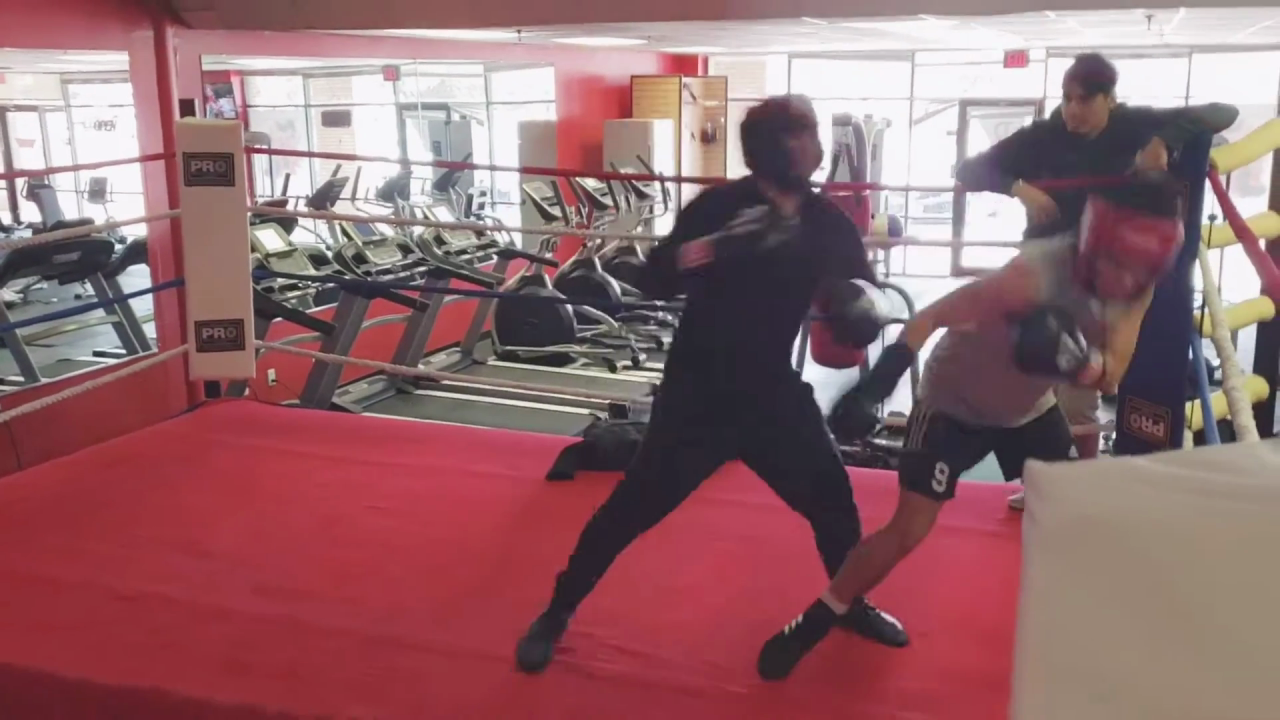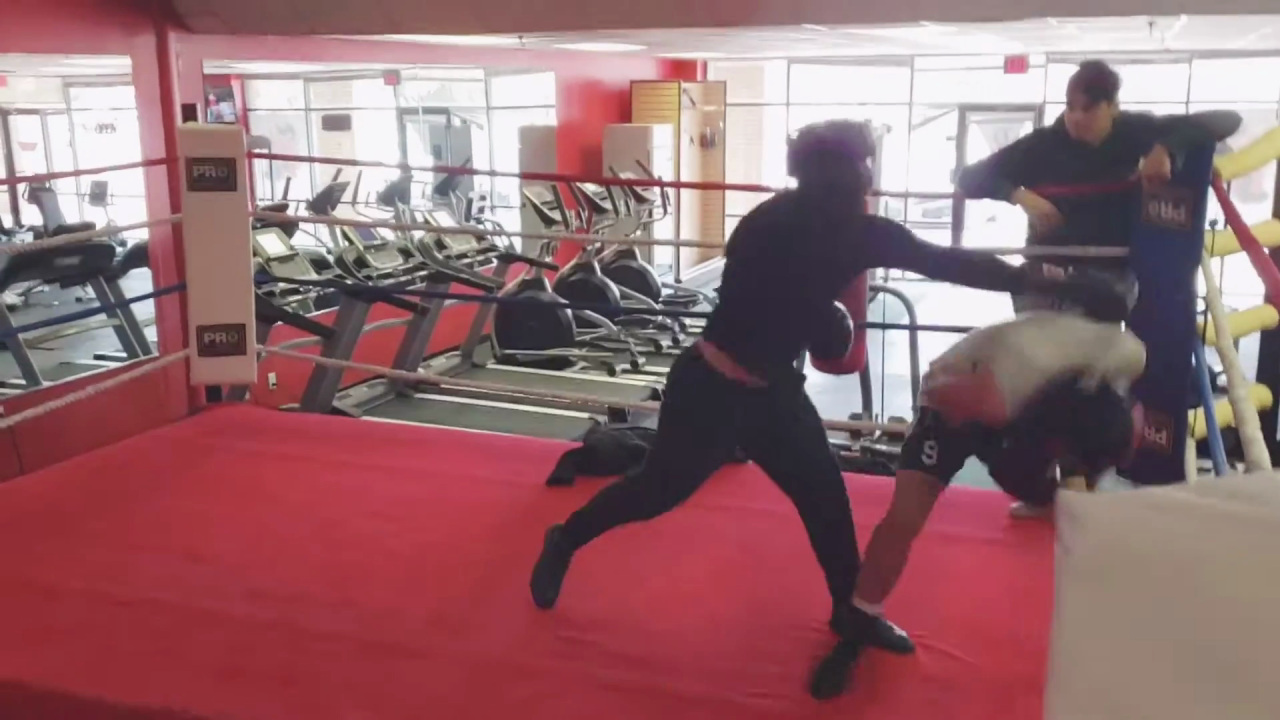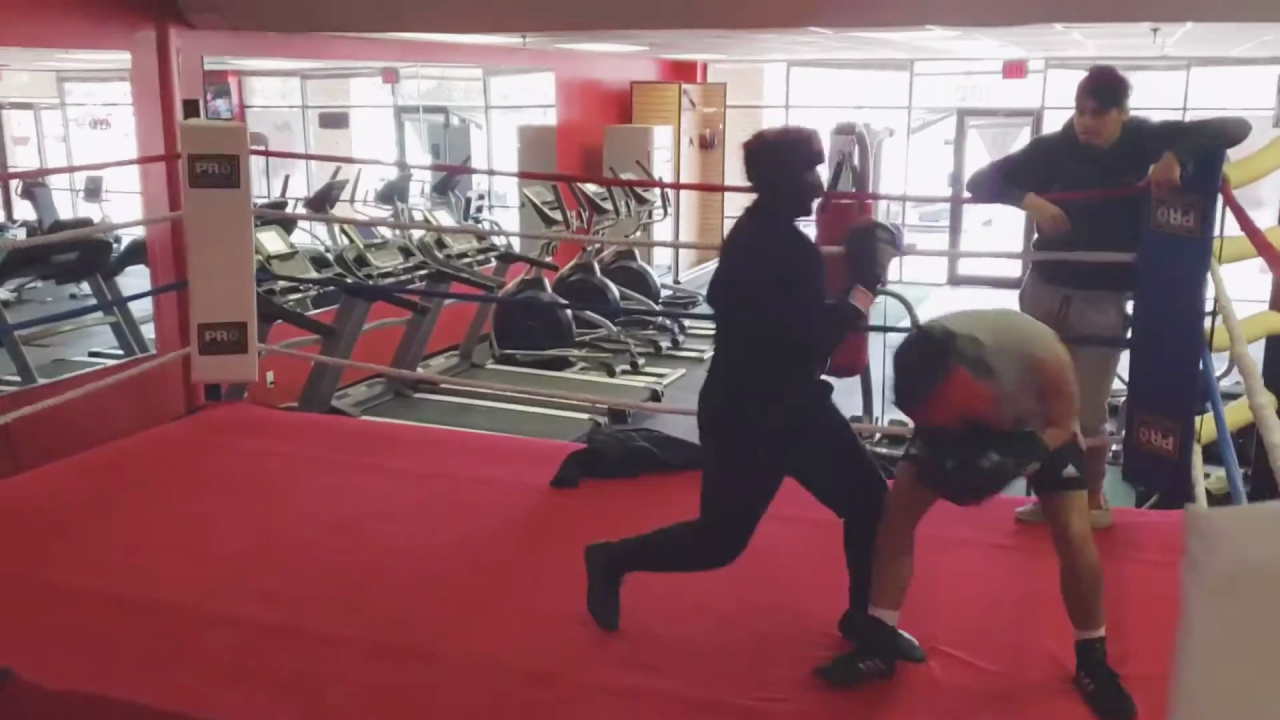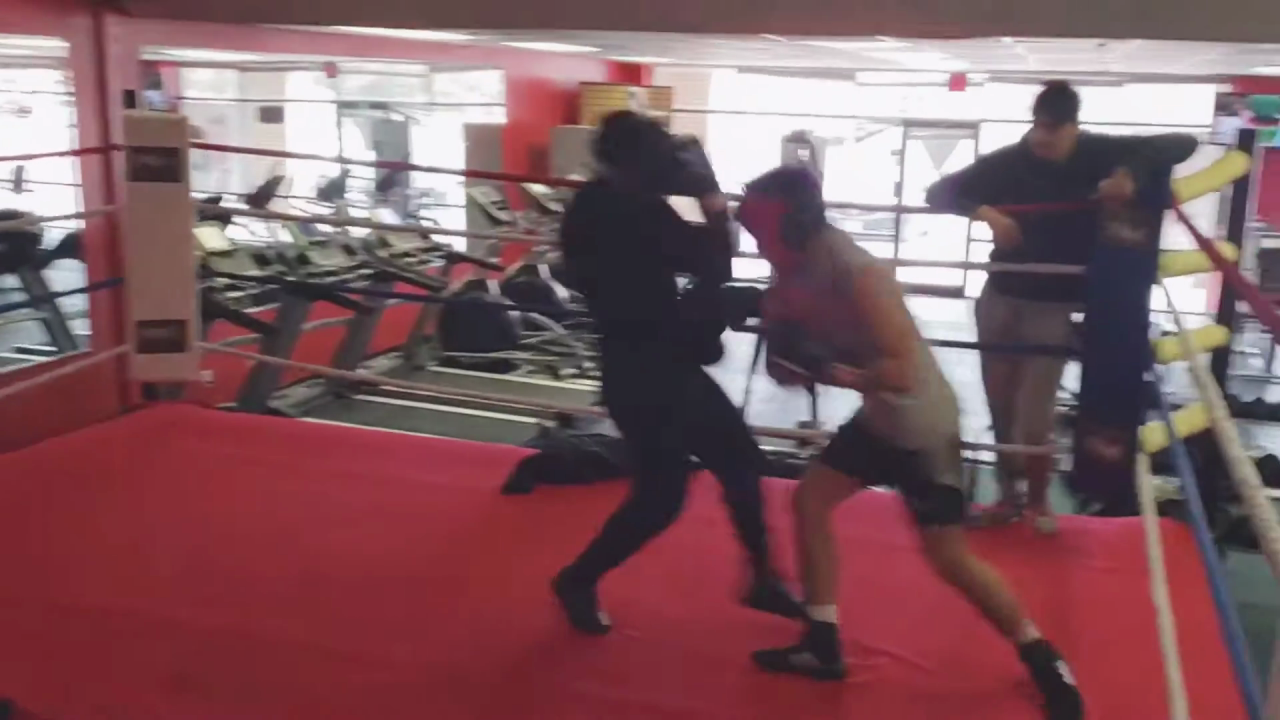
dt=0.2s
person 1, frame 1
left shoulder: (824, 220)
right shoulder: (725, 205)
left elbow: (852, 282)
right elbow: (658, 278)
right wrist: (724, 244)
left hip: (772, 384)
right hip: (698, 384)
left knee: (832, 498)
right knee: (638, 502)
left ankle: (851, 603)
right ankle: (558, 612)
person 1, frame 2
left shoulder: (780, 218)
right shoulder: (841, 229)
right elbow: (950, 263)
right wrist: (1046, 276)
left hip: (767, 387)
right hip: (712, 389)
left knee: (824, 497)
right knee: (658, 489)
left ankle: (850, 609)
right ankle: (562, 542)
person 1, frame 3
left shoulder: (762, 231)
right shoulder: (780, 245)
left elbow: (722, 297)
right elbow: (819, 335)
right wrist: (866, 279)
left hip: (788, 401)
right hip: (748, 409)
left knee: (867, 496)
right knee: (724, 538)
left ankle: (863, 615)
right ankle: (611, 562)
person 1, frame 4
left shoulder: (593, 209)
right shoulder: (631, 208)
right elbow: (712, 266)
right wrist: (713, 198)
left hip: (663, 364)
right hip: (644, 374)
left knee: (739, 455)
right knee: (659, 496)
left ankle: (765, 582)
right ankle: (578, 580)
person 2, frame 1
left shoulder: (1142, 280)
right shoulder: (1033, 276)
left elbow: (1111, 373)
right elbow: (933, 317)
left wrist: (1076, 358)
right wrist: (878, 378)
left hip: (1028, 407)
right hip: (956, 401)
right knee: (907, 531)
right ankle: (815, 620)
person 2, frame 2
left shoulder: (1128, 358)
right shoulder: (993, 392)
right elbow: (941, 395)
right wrist: (1006, 457)
left hip: (1026, 423)
right hip: (964, 408)
right knee: (903, 518)
right ankle: (851, 639)
person 2, frame 3
left shoulder: (1037, 351)
left elbow: (1060, 422)
left wrist: (1012, 460)
left hip: (1040, 424)
right hip: (958, 420)
left knee: (1074, 538)
right knee: (897, 509)
left ankle: (1093, 658)
right ankle: (878, 644)
person 2, frame 4
left shoulder: (859, 277)
right shoulder: (810, 264)
left elbow: (901, 372)
left wrist: (828, 368)
left hip: (921, 423)
right hip: (878, 414)
left knee: (947, 556)
right knee: (810, 499)
left ankle: (1040, 658)
right ankle: (822, 642)
person 3, frame 1
left shoulder: (1136, 128)
right shoulder: (1040, 137)
left elbow: (1221, 114)
right elbow: (968, 172)
left wrist: (1163, 142)
right wrist: (1018, 188)
left knee: (1077, 400)
person 3, frame 2
left shoulder: (1140, 133)
right shoulder: (1043, 145)
left elbow: (1224, 120)
right elbow: (970, 179)
left wrist: (1168, 148)
right wrist: (1019, 192)
person 3, frame 3
left shoulder: (1147, 141)
right shoulder: (1052, 148)
left elbow: (1235, 128)
right elbow: (980, 182)
left wrist: (1176, 156)
right wrist: (1029, 199)
left hip: (1104, 296)
right hip: (1045, 289)
left knee: (1088, 409)
left ankle: (1092, 493)
person 3, frame 4
left shoulder: (1100, 155)
right shoulder: (1007, 161)
left elbow: (1183, 144)
right elbow: (938, 192)
left wrist: (1129, 171)
right wrist: (984, 211)
left hip: (1055, 306)
right hip: (1000, 299)
left knee: (1034, 418)
right knee: (1000, 409)
left ankle: (1038, 499)
right ankle: (1007, 497)
